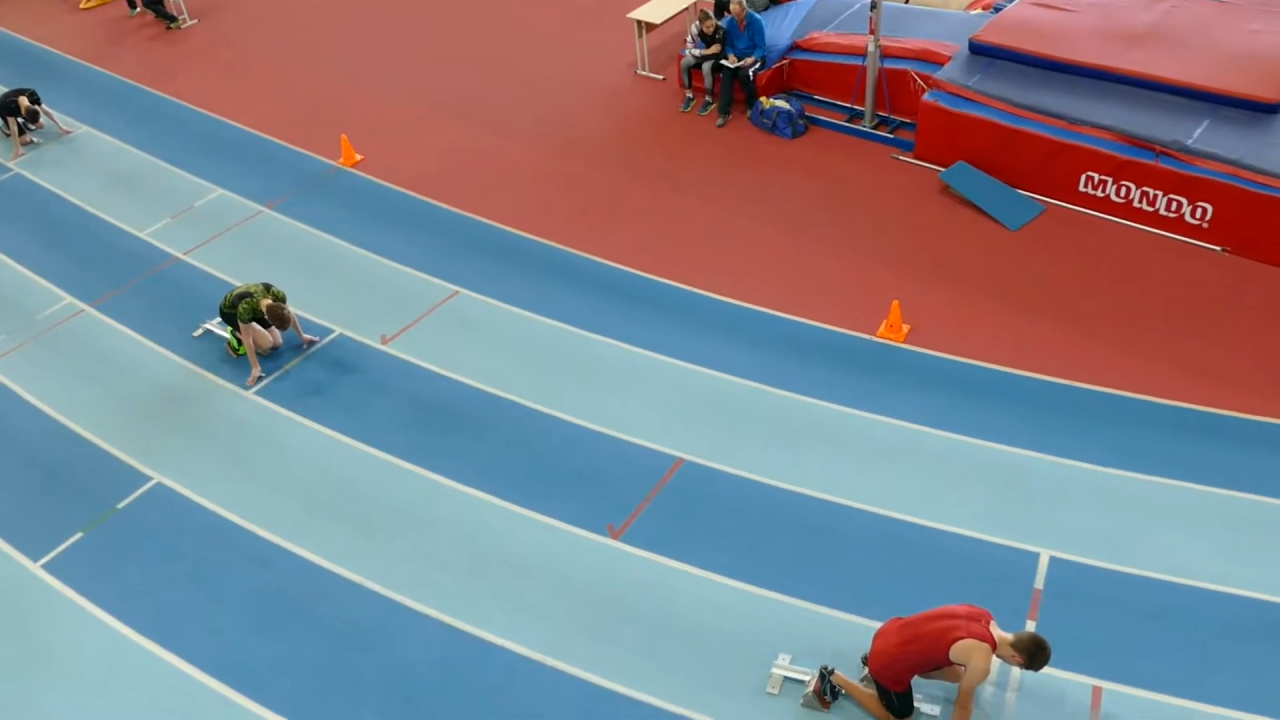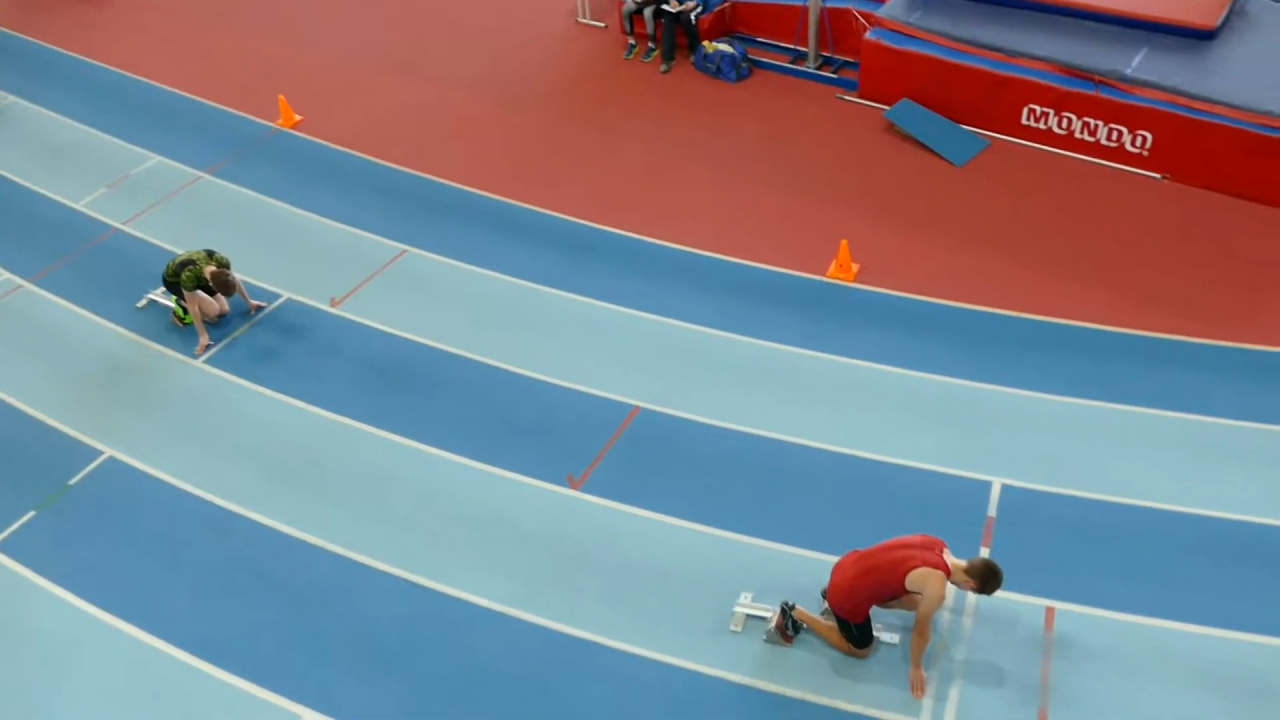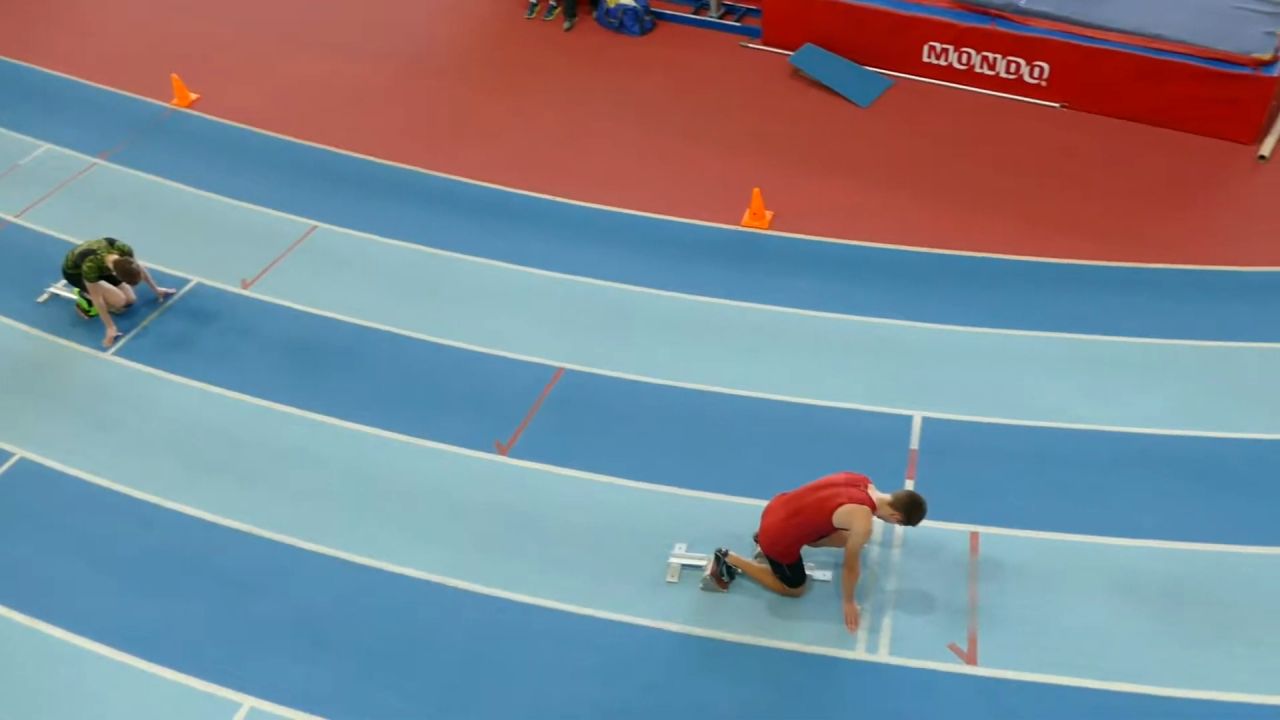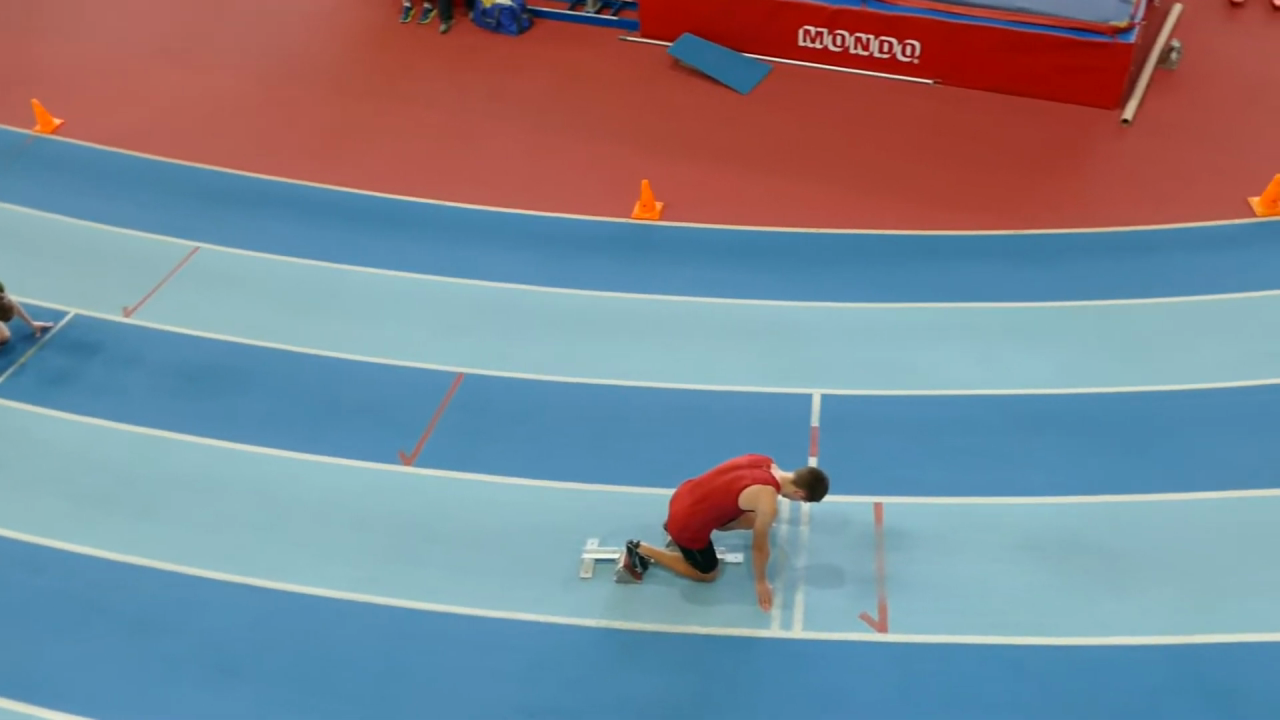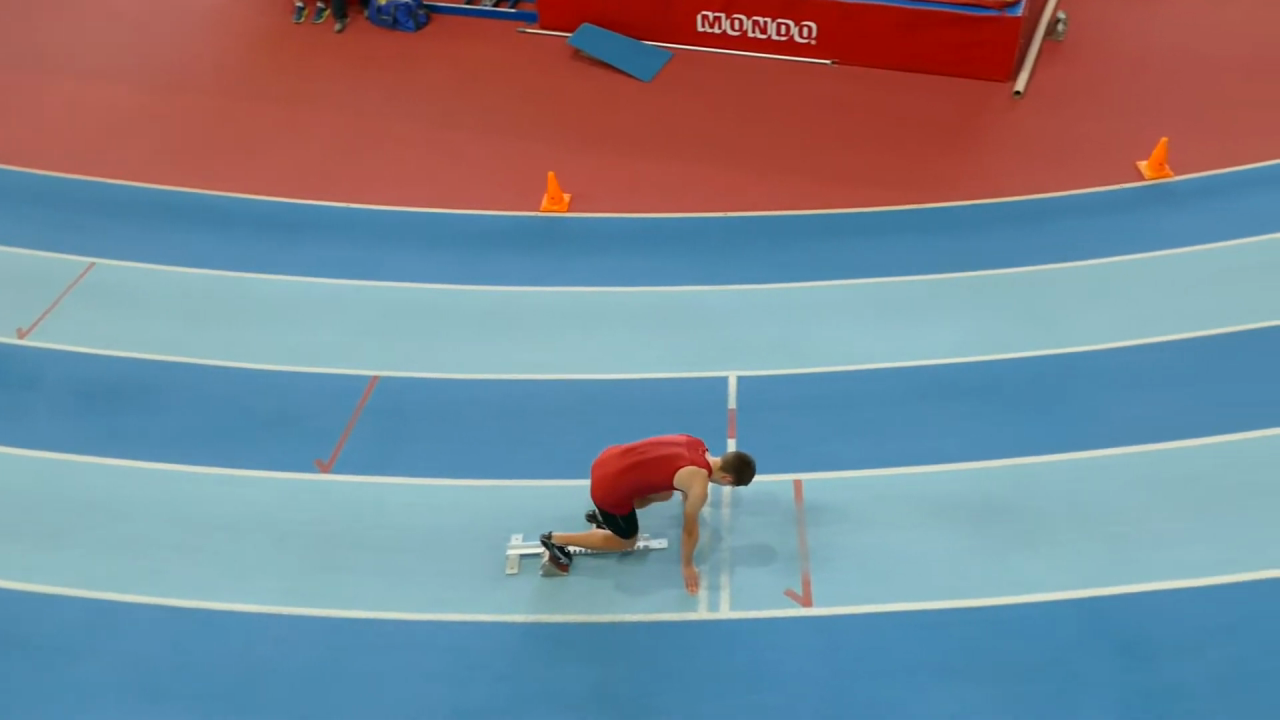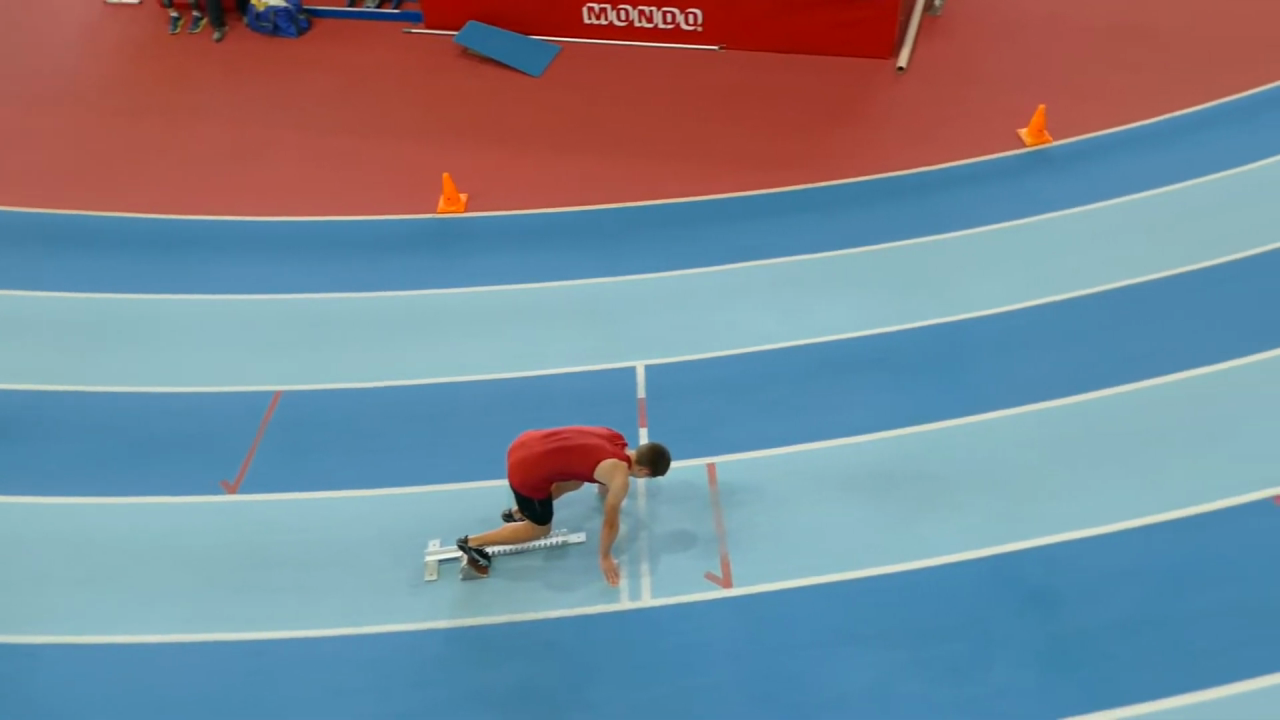
dt=0.7s
person 1, frame 1
left shoulder: (986, 618)
right shoulder: (981, 661)
left wrist: (966, 676)
left hip: (893, 631)
right hip: (890, 662)
left knee: (955, 674)
right ankle: (835, 679)
person 1, frame 2
left shoulder: (939, 547)
right shoulder: (937, 588)
right elbow: (920, 632)
left wrist: (923, 605)
right wrist: (915, 668)
left hip: (849, 564)
right hip: (847, 593)
left knee: (912, 602)
right knee: (861, 650)
right ankle: (795, 614)
person 1, frame 3
left shoulder: (864, 482)
right shoulder: (863, 522)
right elbow: (850, 567)
left wrist: (853, 542)
right wrist: (849, 602)
left hip: (778, 507)
right hip: (778, 538)
left knee: (842, 538)
right knee: (795, 589)
right ankle: (729, 560)
person 1, frame 4
left shoulder: (766, 463)
right shoulder: (768, 503)
right elbow: (760, 547)
left wrist: (761, 522)
right wrist: (761, 582)
left hip: (685, 495)
right hip: (686, 524)
left knee: (750, 519)
right knee: (708, 574)
right ankle: (641, 550)
person 1, frame 5
left shoulder: (698, 445)
right shoulder: (699, 486)
right elbow: (690, 530)
left wrist: (689, 502)
right wrist: (687, 566)
left hip: (608, 460)
right hip: (610, 488)
right knee: (627, 541)
left ankle: (601, 513)
right ankle: (555, 540)
person 1, frame 6
left shoulder: (616, 440)
right shoulder: (620, 478)
right elbow: (610, 522)
left wrist: (604, 492)
right wrist: (605, 558)
left hip: (525, 443)
right hip: (526, 471)
right knee: (541, 528)
left ankle: (518, 513)
right ankle: (472, 543)
